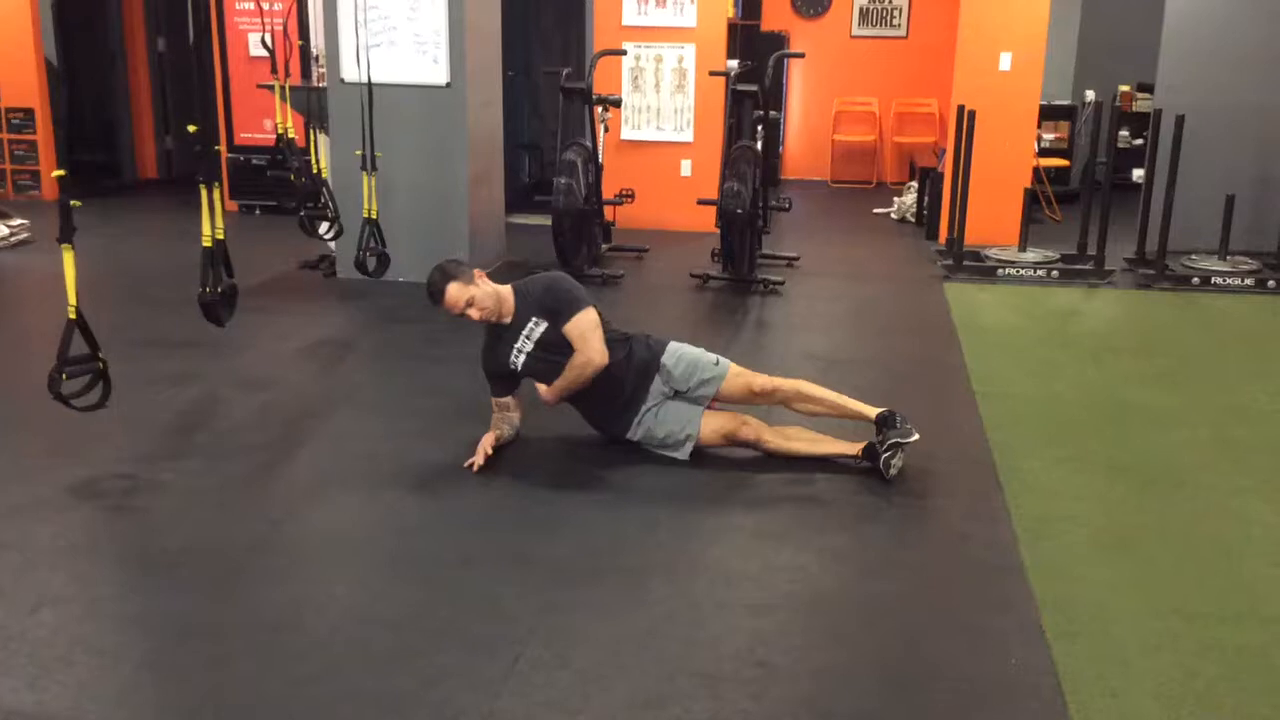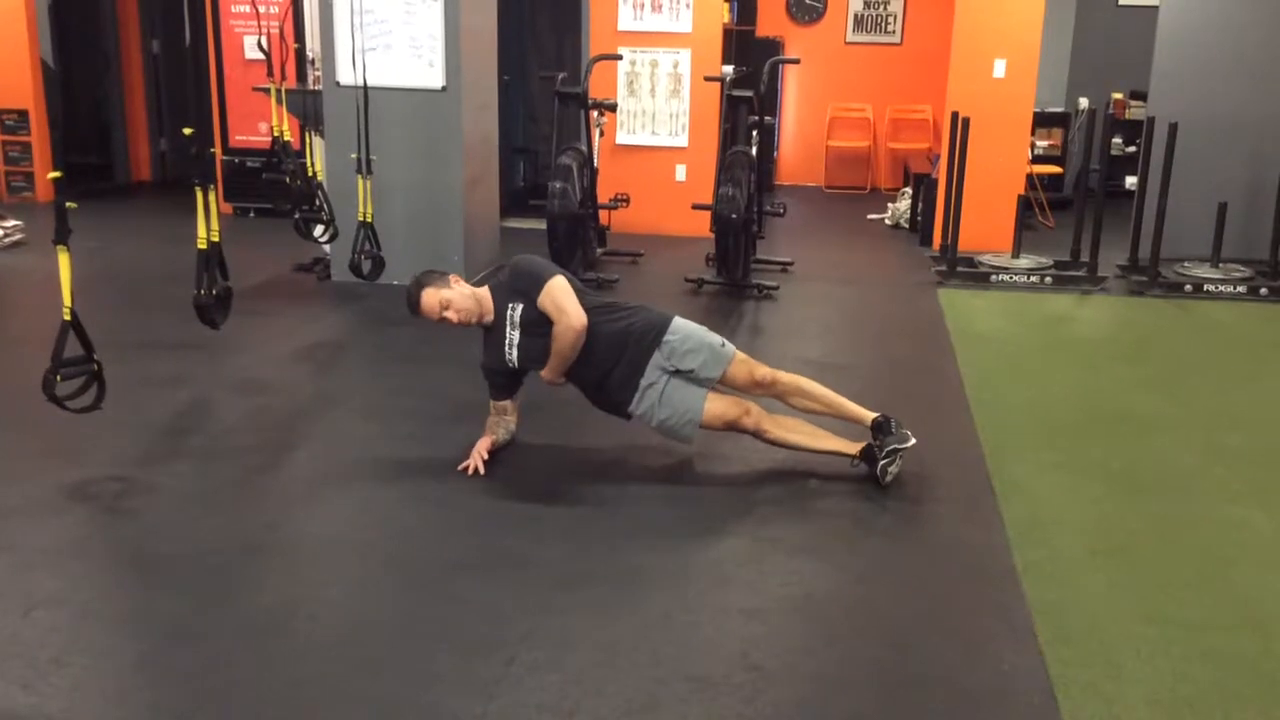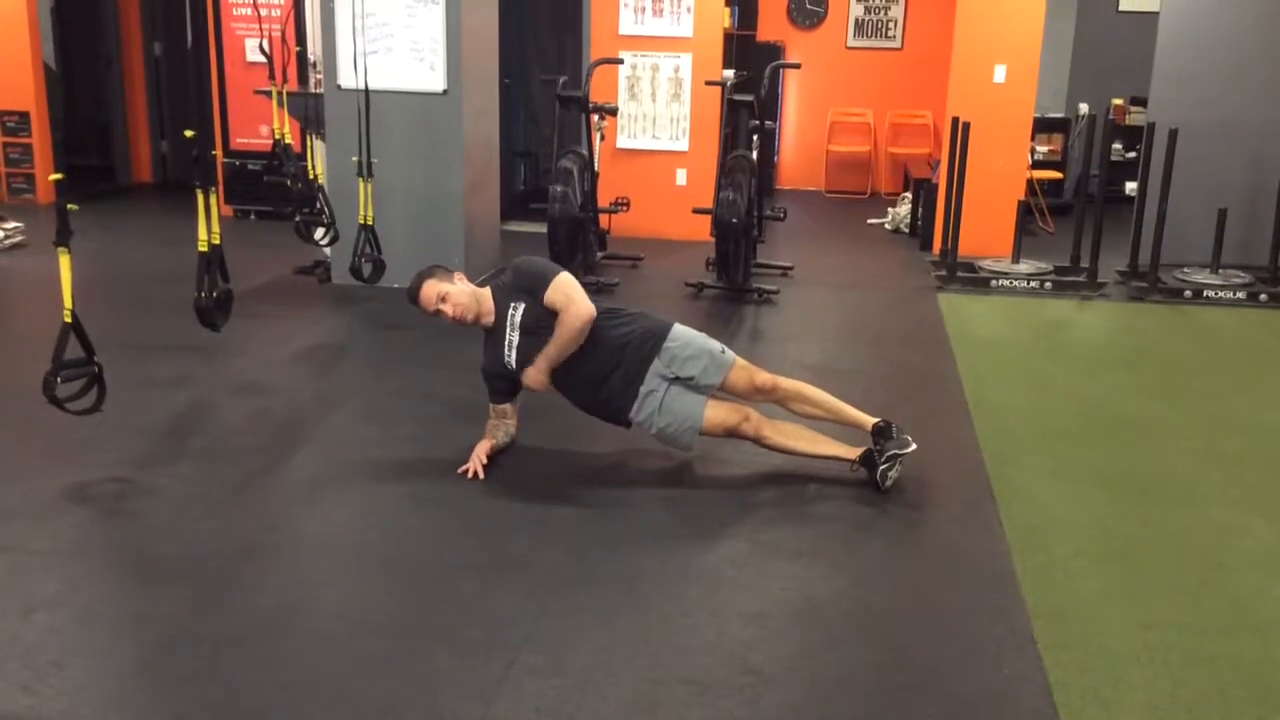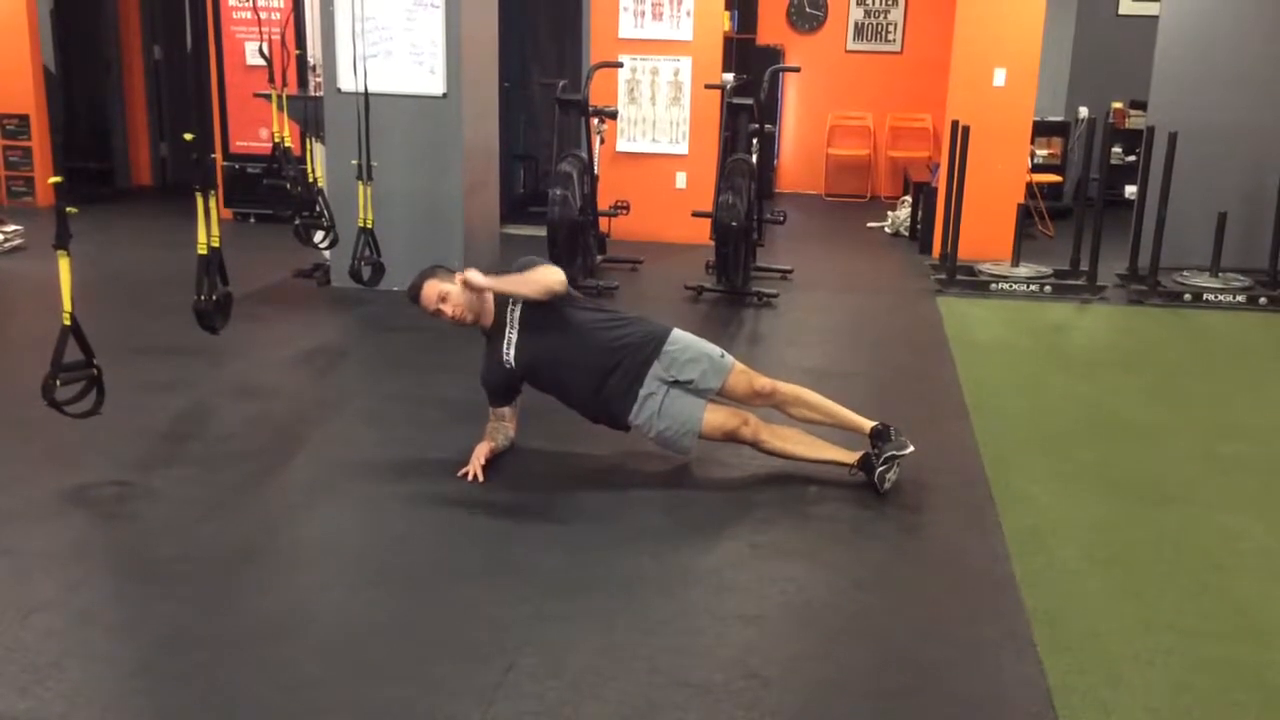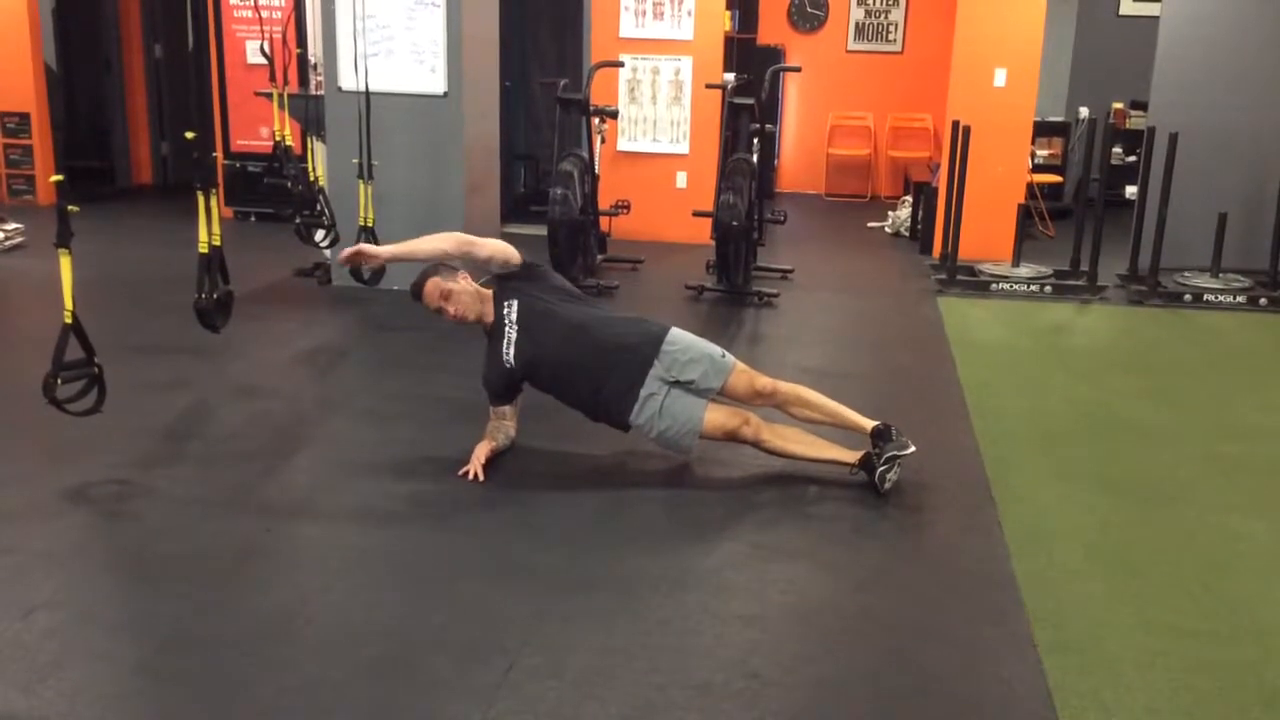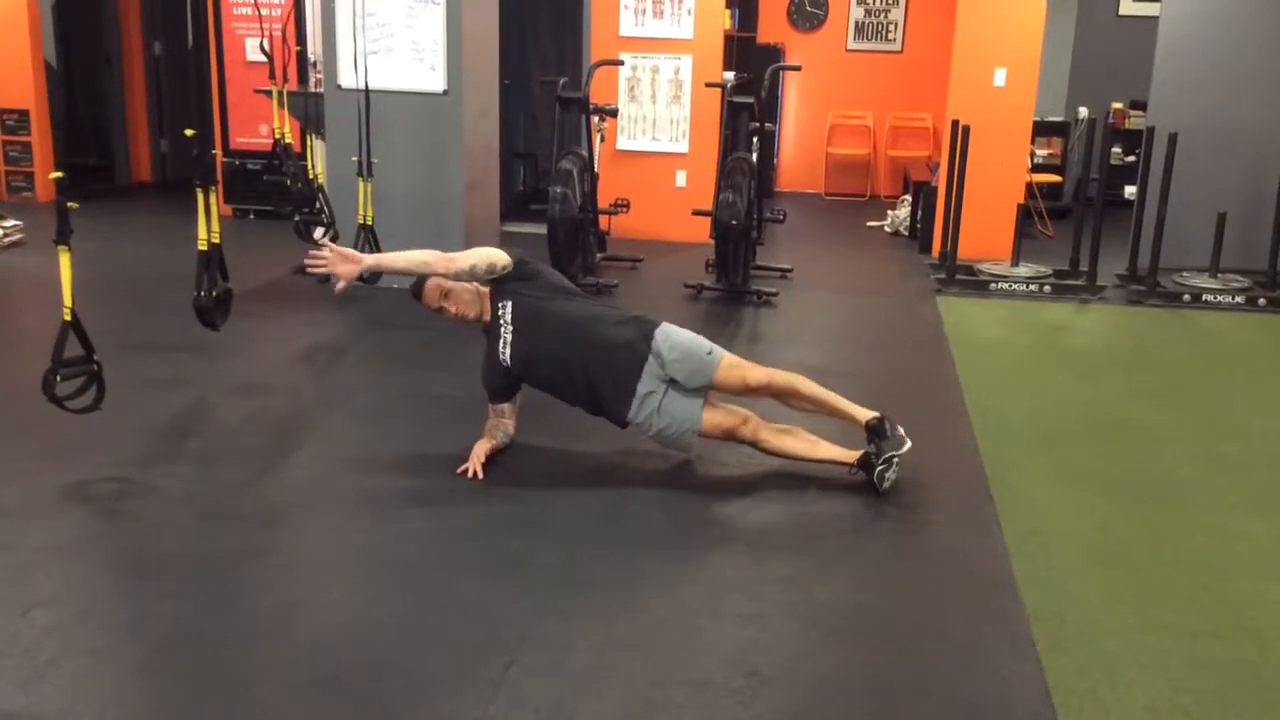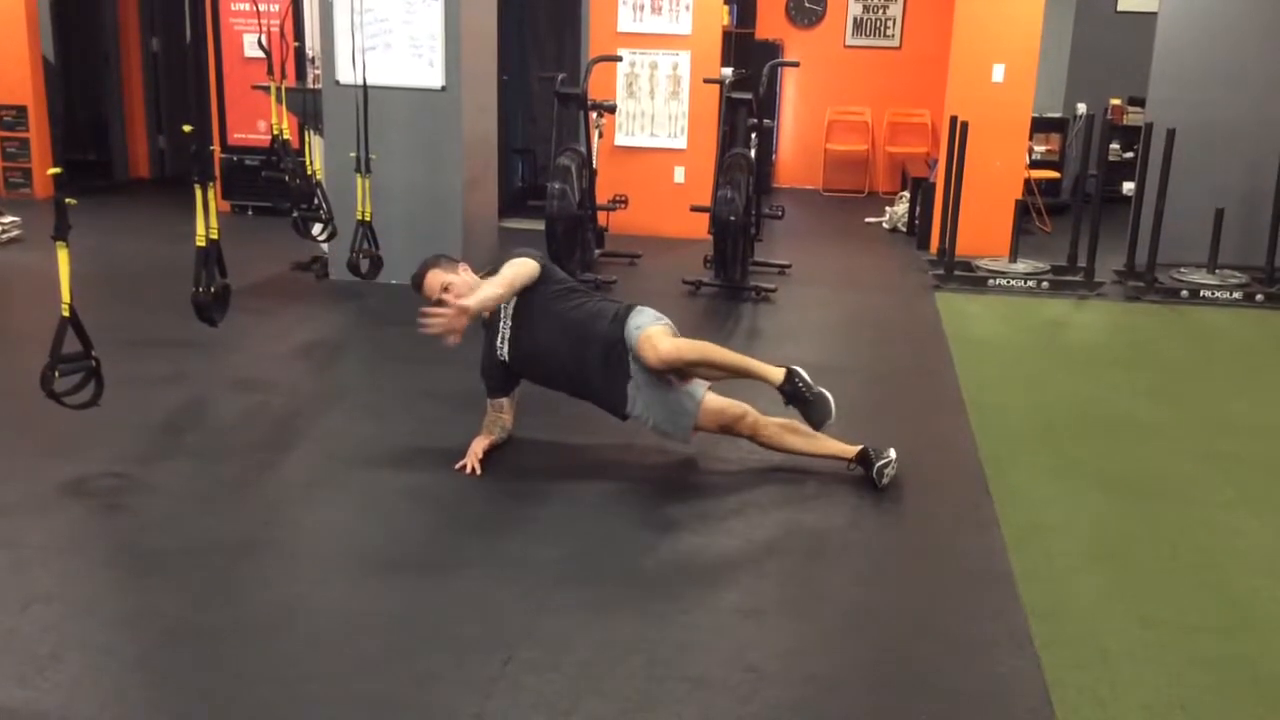
dt=0.7s
person 1, frame 1
left shoulder: (548, 288)
right shoulder: (497, 356)
left elbow: (595, 357)
right elbow: (508, 411)
left wrist: (554, 391)
right wrist: (493, 435)
left hip: (655, 364)
right hip: (632, 417)
left knee: (761, 387)
right knee: (746, 432)
left ankle: (880, 417)
right ankle: (865, 451)
person 1, frame 2
left shoulder: (519, 273)
right shoulder: (496, 356)
left elbow: (574, 322)
right elbow: (505, 415)
left wrist: (553, 372)
right wrist: (488, 441)
left hip: (655, 339)
right hip: (638, 389)
left knee: (762, 379)
right knee: (744, 416)
left ankle: (875, 423)
right ankle: (864, 451)
person 1, frame 3
left shoulder: (522, 275)
right shoulder: (495, 361)
left elbow: (582, 312)
right elbow: (504, 418)
left wrist: (544, 368)
right wrist: (487, 443)
left hip: (653, 345)
right hip: (637, 396)
left knee: (763, 385)
right knee: (744, 422)
left ankle: (877, 429)
right ankle: (864, 457)
person 1, frame 4
left shoulder: (522, 274)
right shoulder: (497, 364)
left elbow: (556, 282)
right elbow: (504, 424)
left wrist: (486, 283)
right wrist: (486, 446)
left hip: (653, 349)
right hip: (636, 401)
left knee: (762, 391)
right knee: (744, 428)
left ankle: (875, 432)
right ankle: (861, 461)
person 1, frame 5
left shoulder: (516, 280)
right shoulder: (498, 363)
left elbow: (463, 245)
right elbow: (503, 424)
left wrist: (385, 252)
right wrist: (486, 446)
left hip: (655, 348)
right hip: (637, 403)
left knee: (763, 390)
right knee: (745, 428)
left ankle: (876, 433)
right ankle: (862, 462)
person 1, frame 6
left shoulder: (512, 277)
right shoulder: (498, 360)
left elbow: (444, 262)
right elbow: (503, 421)
left wrist: (367, 261)
right wrist: (486, 443)
left hip: (650, 345)
right hip: (638, 400)
left knee: (755, 381)
right knee: (743, 427)
left ankle: (870, 422)
right ankle: (862, 460)
person 1, frame 7
left shoulder: (515, 266)
right shoulder: (495, 355)
left elbow: (510, 279)
right elbow: (501, 415)
left wrist: (471, 307)
right wrist: (484, 439)
left hip: (632, 331)
right hip: (633, 394)
left knee: (660, 353)
right knee: (742, 421)
left ankle: (781, 378)
right ankle: (861, 457)
